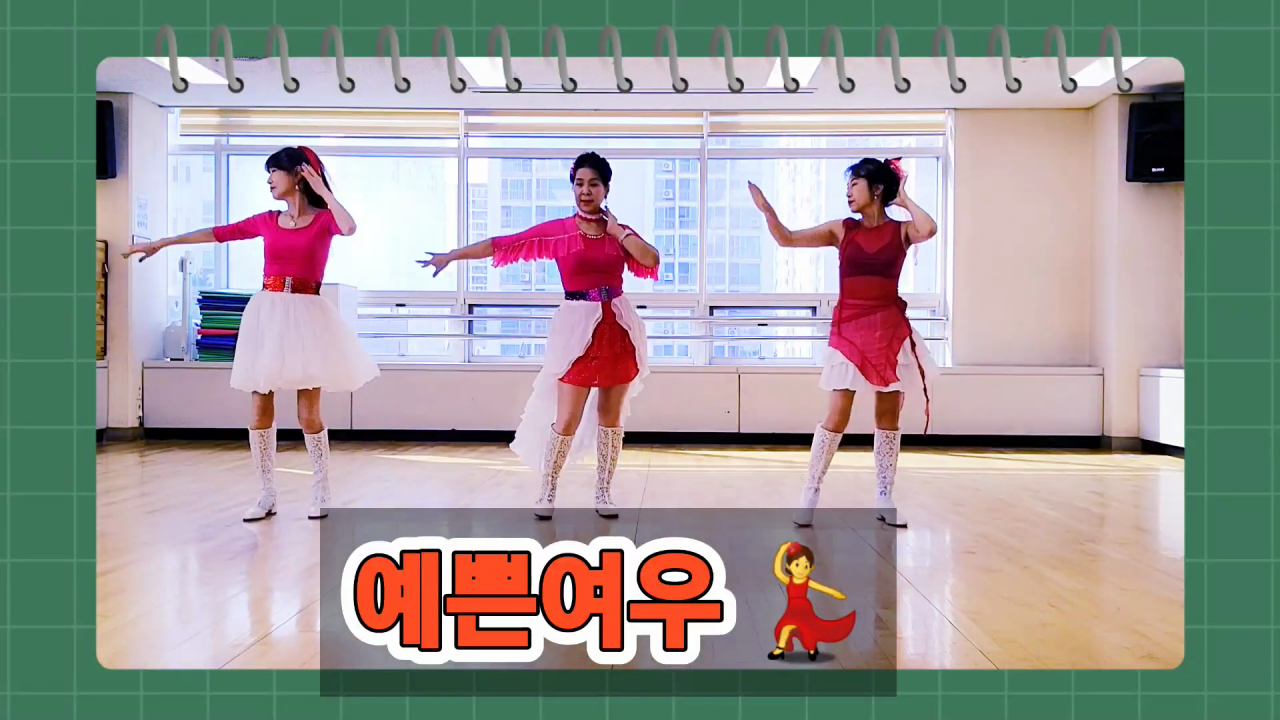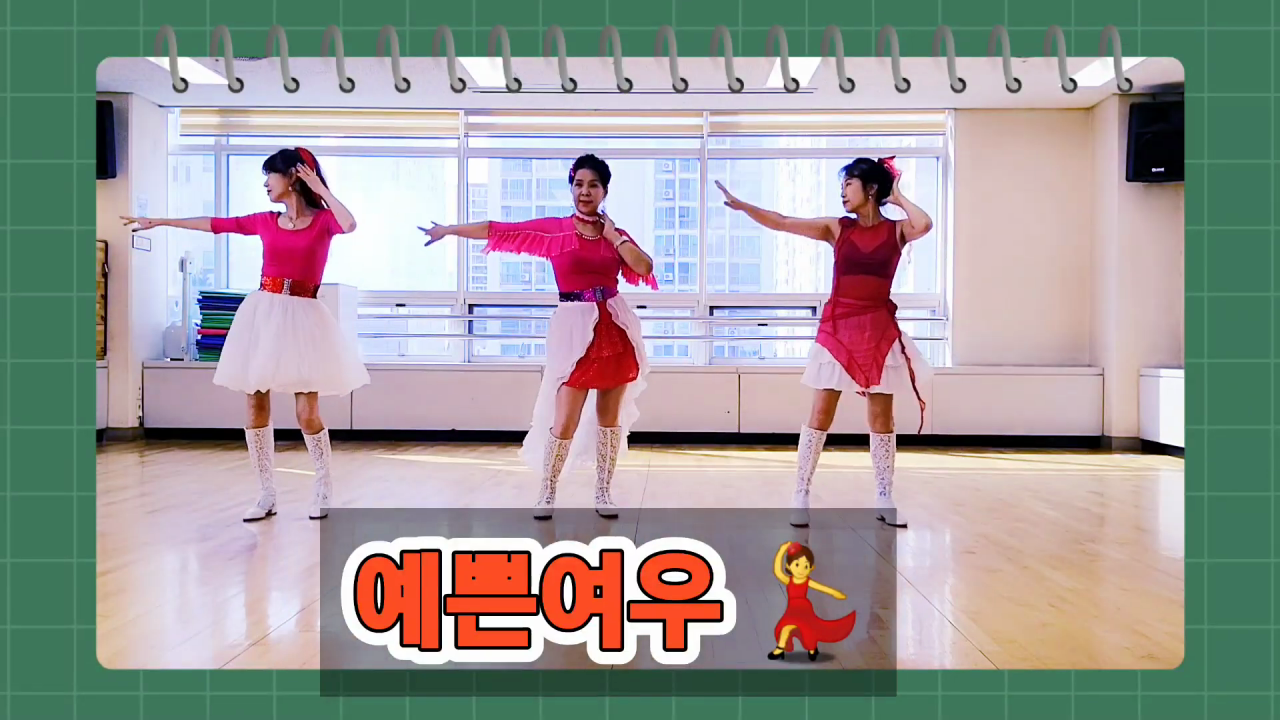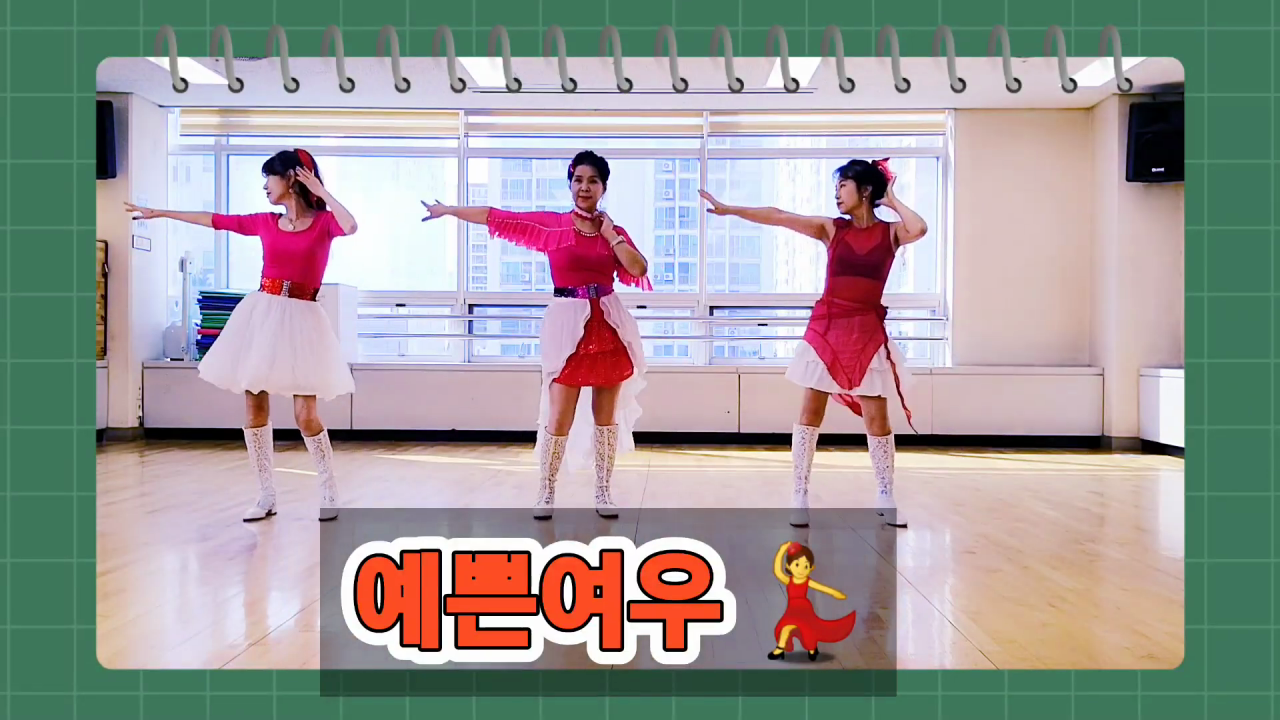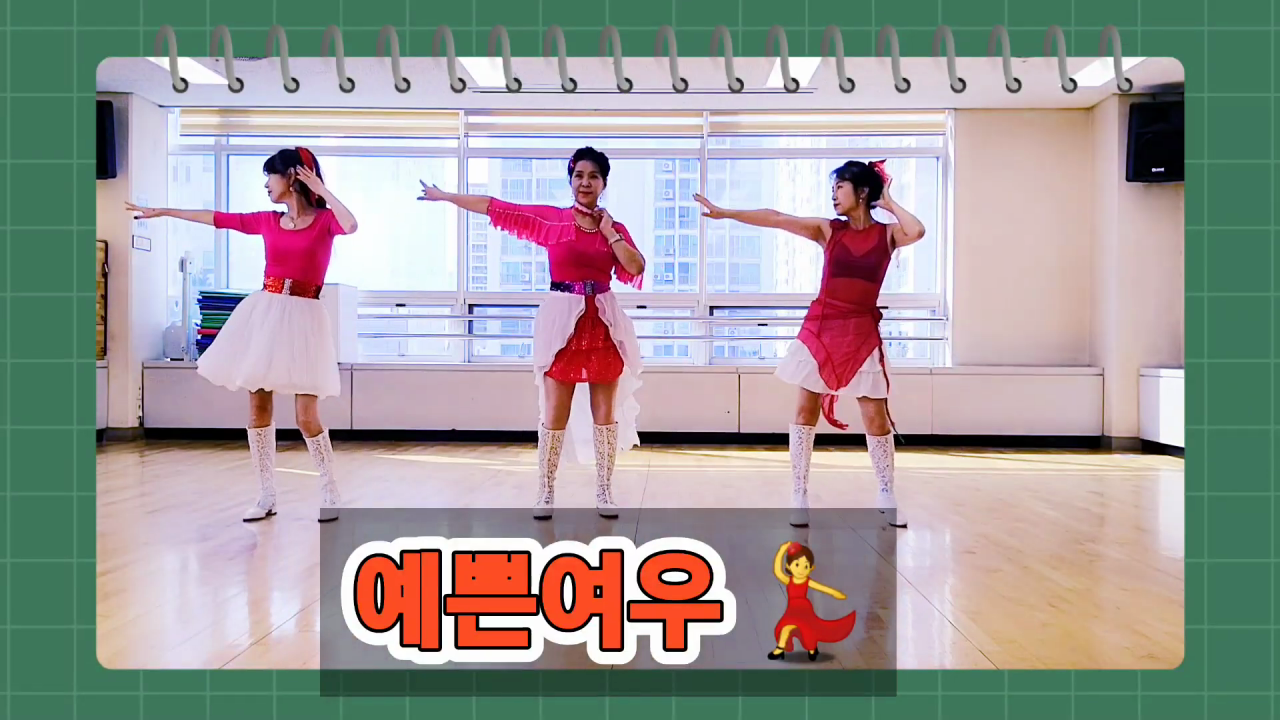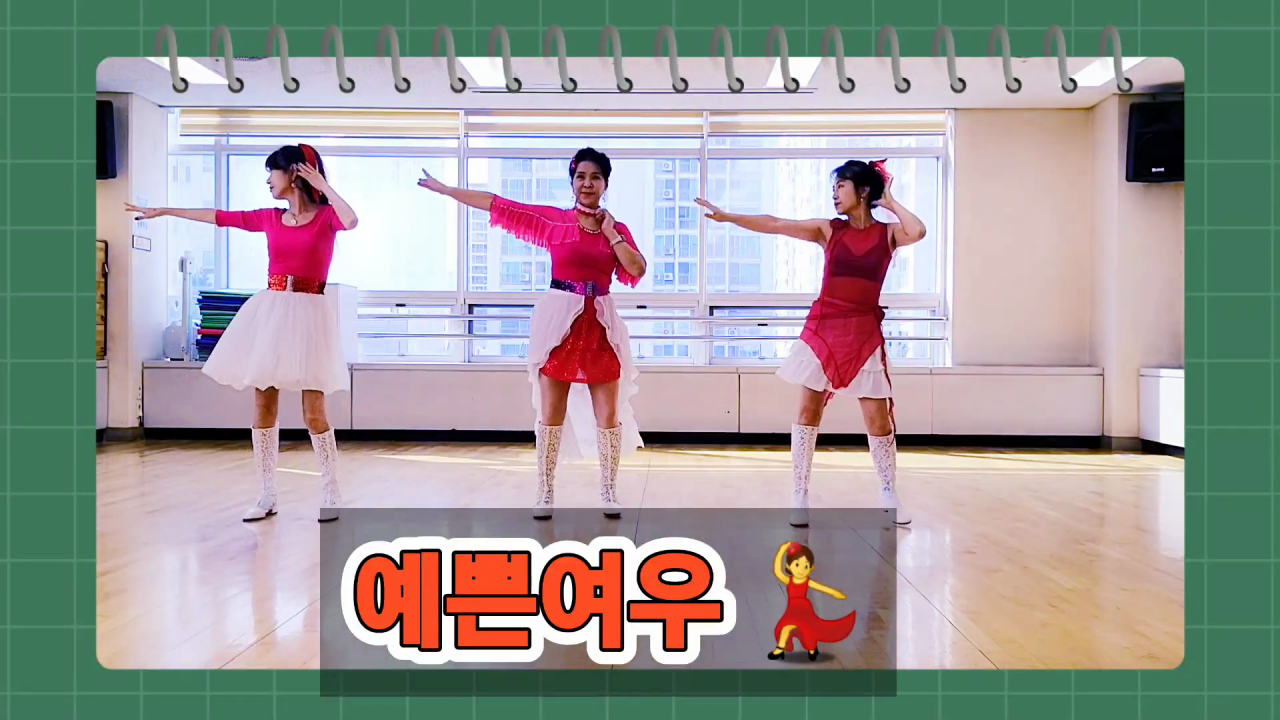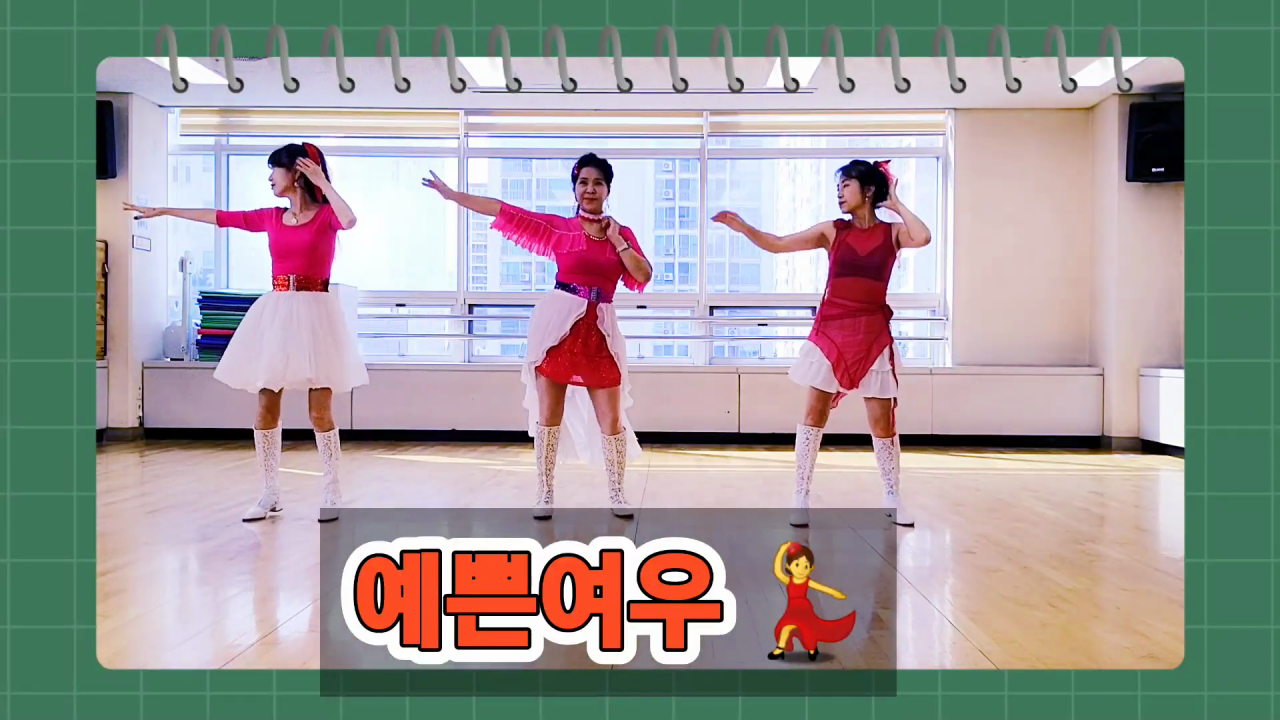
dt=0.1s
person 1, frame 1
left shoulder: (325, 219)
right shoulder: (266, 221)
left elbow: (350, 227)
right elbow: (216, 233)
left wrist: (321, 189)
right wrist: (161, 243)
left hip: (307, 315)
right hip: (266, 313)
left knee: (309, 414)
right knee: (260, 411)
left ankle: (321, 490)
right ankle: (268, 494)
person 1, frame 2
left shoulder: (324, 220)
right shoulder: (265, 222)
left elbow: (350, 225)
right elbow: (213, 224)
left wrist: (321, 189)
right wrist: (158, 221)
left hip: (302, 317)
right hip: (263, 314)
left knee: (308, 415)
right knee: (256, 410)
left ankle: (323, 489)
right ankle: (267, 494)
person 1, frame 3
left shoulder: (324, 222)
right shoulder: (265, 223)
left elbow: (351, 227)
right elbow: (214, 220)
left wrist: (321, 191)
right wrist: (158, 213)
left hip: (300, 319)
right hip: (260, 316)
left knee: (306, 417)
right knee: (255, 409)
left ankle: (329, 491)
right ankle: (266, 494)
person 1, frame 4
left shoulder: (325, 220)
right shoulder: (267, 221)
left elbow: (351, 226)
right elbow: (217, 218)
left wrist: (322, 190)
right wrist: (161, 211)
left hip: (302, 317)
right hip: (263, 313)
left knee: (306, 418)
right knee: (258, 409)
left ankle: (330, 493)
right ankle: (267, 494)
person 1, frame 5
left shoulder: (326, 216)
right shoulder: (269, 218)
left elbow: (352, 221)
right elbow: (218, 217)
left wrist: (323, 185)
right wrist: (161, 211)
left hip: (308, 313)
right hip: (269, 311)
left knee: (313, 414)
right knee: (264, 408)
left ankle: (331, 493)
right ankle: (268, 494)
person 1, frame 6
left shoulder: (326, 214)
right shoulder: (271, 217)
left elbow: (349, 221)
right elbow: (218, 217)
left wrist: (320, 178)
right wrist: (161, 211)
left hip: (314, 313)
right hip: (274, 312)
left knee: (319, 412)
right knee: (266, 409)
left ankle: (332, 494)
right ankle: (270, 494)
person 2, frame 1
left shoulder: (902, 230)
right shoulder: (841, 229)
left elbow: (929, 229)
right elbow: (787, 239)
left wrist: (904, 201)
right wrist: (766, 209)
left hip: (891, 330)
right hip: (849, 331)
left knee: (888, 418)
right knee: (836, 417)
left ankle: (885, 497)
right ankle: (811, 489)
person 2, frame 2
left shoulder: (897, 230)
right shoulder: (837, 228)
left elbow: (924, 224)
right elbow: (784, 223)
left wrist: (899, 199)
right wrist: (741, 205)
left hip: (880, 329)
right hip: (838, 328)
left knee: (881, 418)
right knee: (820, 415)
left ankle: (885, 497)
right ankle: (802, 492)
person 2, frame 3
left shoulder: (891, 232)
right shoulder: (830, 228)
left elbow: (920, 229)
right elbow: (776, 216)
left wrist: (893, 202)
right wrist: (728, 209)
left hip: (868, 332)
right hip: (827, 329)
left knee: (877, 419)
right knee: (810, 413)
left ankle: (886, 496)
right ankle: (799, 493)
person 2, frame 4
left shoulder: (888, 233)
right shoulder: (828, 229)
left elbow: (916, 232)
right elbow: (774, 218)
left wrist: (890, 205)
right wrist: (725, 213)
left hip: (862, 333)
right hip: (821, 329)
left knee: (876, 419)
right knee: (805, 413)
left ankle: (887, 495)
right ankle: (799, 493)
person 2, frame 5
left shoulder: (888, 233)
right shoulder: (828, 229)
left elbow: (918, 232)
right elbow: (773, 224)
left wrist: (891, 204)
right wrist: (727, 216)
left hip: (864, 333)
right hip: (823, 329)
left knee: (878, 419)
right knee: (808, 413)
left ankle: (889, 494)
right ankle: (800, 493)
person 2, frame 6
left shoulder: (892, 229)
right shoulder: (831, 230)
left elbow: (923, 238)
right elbow: (778, 245)
left wrist: (896, 205)
right wrist: (742, 226)
left hip: (873, 332)
right hip: (830, 330)
left knee: (883, 419)
right knee: (814, 415)
left ankle: (893, 496)
right ankle: (801, 493)
person 3, frame 1
left shoulder: (622, 234)
right shoulder: (555, 231)
left elbow: (652, 261)
right elbow: (501, 244)
left wrist: (617, 229)
right wrist: (452, 255)
left hip: (618, 327)
right hip: (578, 327)
left knee: (611, 417)
right knee: (566, 420)
left ankle: (603, 491)
right ankle: (548, 490)
person 3, frame 2
left shoulder: (617, 236)
right shoulder: (551, 230)
left elbow: (645, 269)
right elbow: (496, 229)
left wrist: (612, 236)
right wrist: (448, 229)
left hip: (615, 328)
right hip: (575, 327)
left knee: (609, 417)
right knee: (563, 421)
left ankle: (603, 491)
right ankle: (547, 492)
person 3, frame 3
left shoulder: (615, 233)
right shoulder: (549, 225)
left elbow: (639, 269)
right elbow: (495, 217)
left wrist: (609, 234)
right wrist: (446, 210)
left hip: (609, 325)
right hip: (568, 323)
left knee: (606, 416)
right knee: (558, 419)
left ankle: (603, 491)
right ankle: (546, 492)
person 3, frame 4
left shoulder: (616, 229)
right shoulder: (550, 219)
left elbow: (636, 268)
right elbow: (494, 207)
left wrist: (608, 231)
right wrist: (445, 196)
left hip: (603, 323)
right hip: (562, 320)
left knee: (605, 413)
right knee: (554, 415)
left ankle: (604, 491)
right ankle: (546, 492)
person 3, frame 5
left shoulder: (617, 229)
right shoulder: (552, 220)
left elbow: (637, 270)
right elbow: (497, 204)
left wrist: (610, 233)
right wrist: (445, 189)
left hip: (600, 324)
right hip: (559, 319)
left knee: (608, 414)
right knee: (551, 413)
left ankle: (608, 490)
right ankle: (545, 492)
person 3, frame 6
left shoulder: (622, 233)
right shoulder: (557, 227)
left elbow: (643, 275)
right elbow: (505, 212)
left wrist: (617, 241)
right wrist: (453, 194)
left hip: (598, 329)
right hip: (557, 324)
left knee: (611, 418)
right knee: (548, 414)
left ankle: (617, 492)
right ankle: (545, 492)
